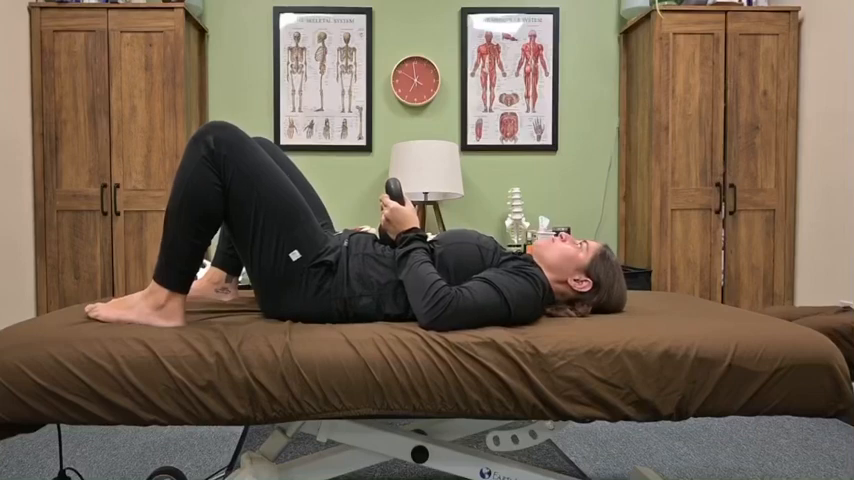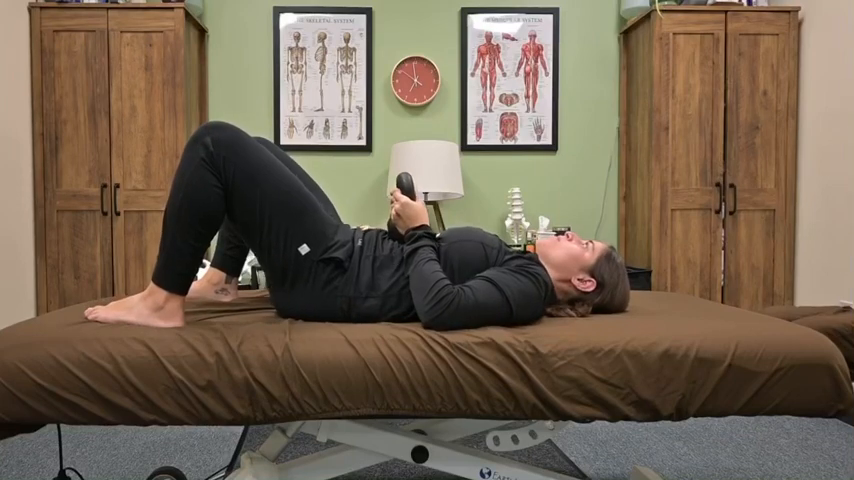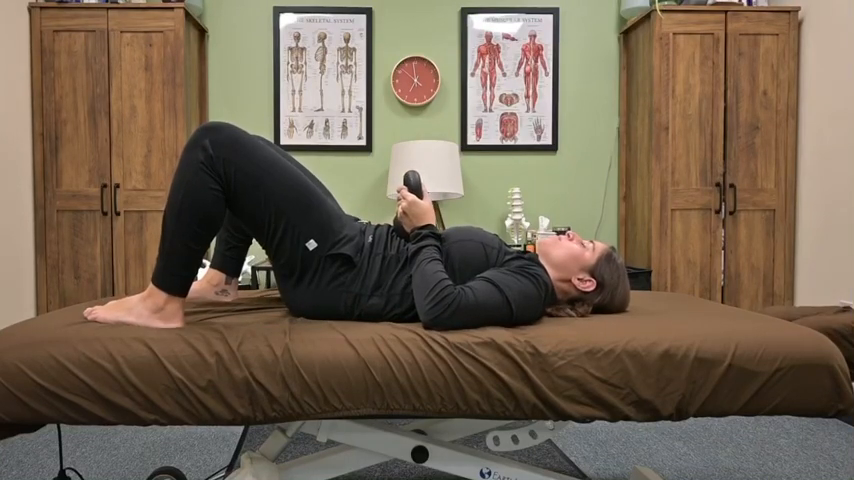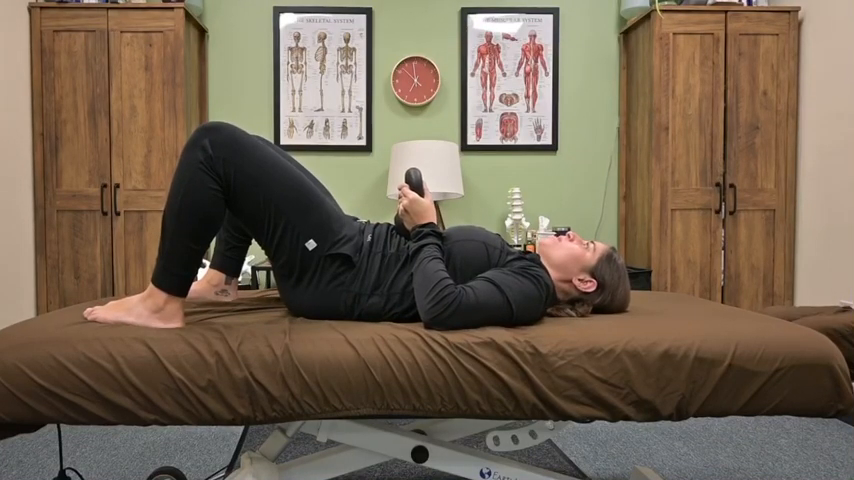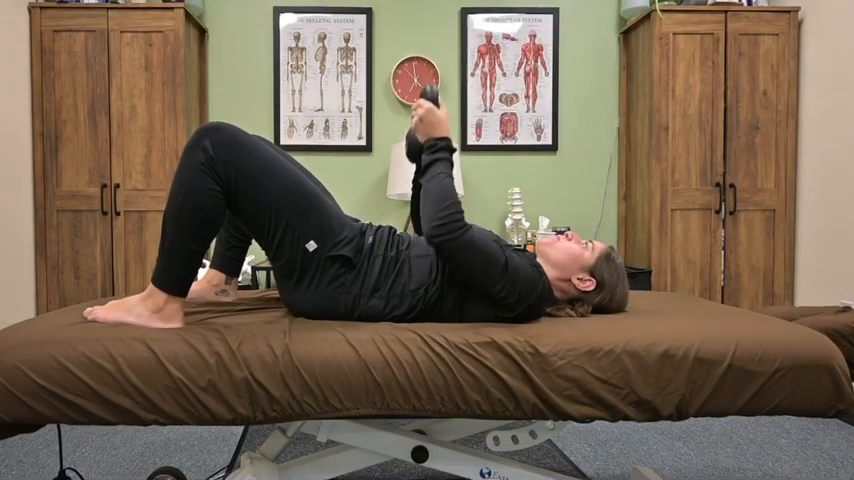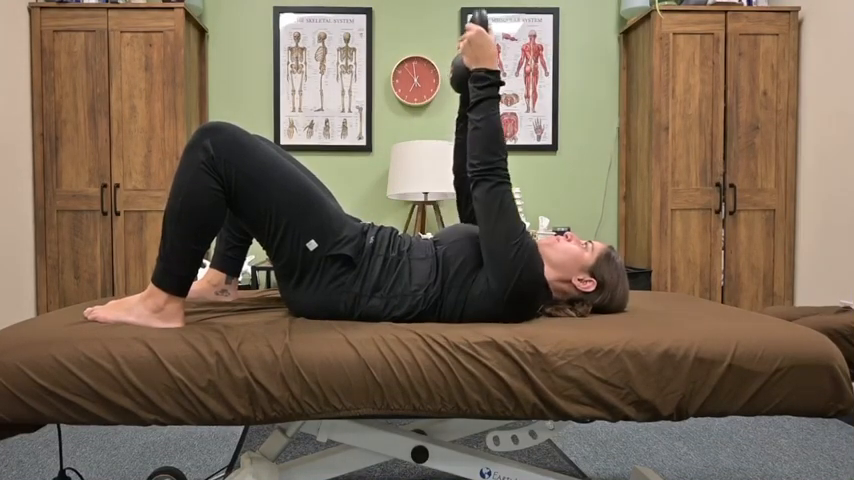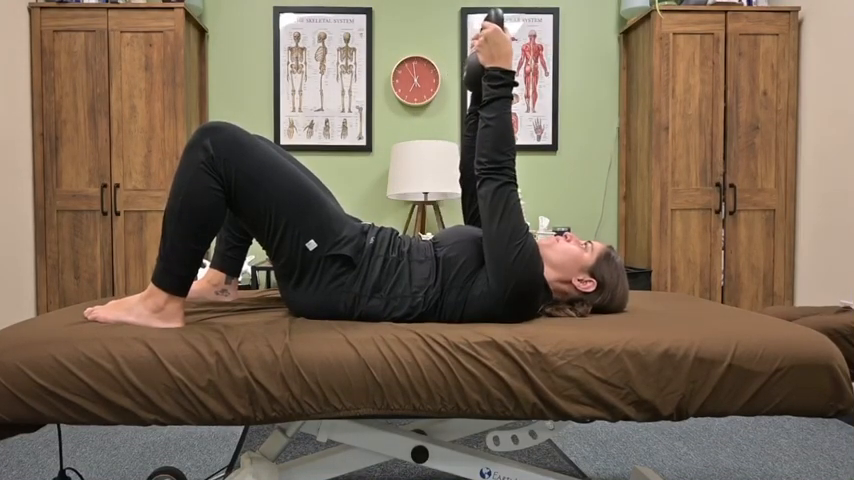
dt=0.7s
person 1, frame 1
left shoulder: (523, 291)
right shoulder: (517, 268)
left elbow: (437, 308)
left wrist: (409, 236)
right wrist: (407, 236)
left hip: (314, 278)
right hip: (338, 253)
left knee: (218, 142)
right knee: (256, 149)
left ankle: (164, 300)
right ankle: (220, 278)
person 1, frame 2
left shoulder: (527, 289)
right shoulder: (519, 266)
left elbow: (439, 307)
left wrist: (417, 232)
right wrist: (413, 230)
left hip: (326, 275)
right hip: (346, 251)
left knee: (215, 143)
right knee: (250, 151)
left ankle: (162, 301)
right ankle: (220, 279)
person 1, frame 3
left shoulder: (527, 291)
right shoulder: (521, 266)
left elbow: (440, 307)
left wrist: (423, 231)
right wrist: (421, 226)
left hip: (333, 270)
right hip: (354, 243)
left knee: (215, 144)
right knee: (242, 151)
left ankle: (162, 302)
right ankle: (220, 278)
person 1, frame 4
left shoulder: (529, 291)
right shoulder: (521, 266)
left elbow: (441, 308)
left wrist: (425, 229)
right wrist: (425, 222)
left hip: (334, 272)
right hip: (353, 245)
left knee: (214, 144)
right knee: (239, 152)
left ankle: (162, 302)
right ankle: (220, 279)
person 1, frame 5
left shoulder: (522, 287)
right shoulder: (517, 271)
left elbow: (442, 230)
right elbow: (434, 232)
left wrist: (438, 146)
right wrist: (424, 151)
left hip: (335, 271)
right hip: (353, 249)
left knee: (215, 144)
right knee: (245, 150)
left ankle: (161, 302)
right ankle: (218, 280)
person 1, frame 6
left shoulder: (521, 281)
right shoulder: (512, 267)
left elbow: (490, 178)
right elbow: (470, 184)
left wrist: (487, 76)
right wrist: (469, 90)
left hip: (336, 271)
right hip: (352, 251)
left knee: (216, 143)
right knee: (243, 149)
left ankle: (161, 302)
right ankle: (219, 280)
person 1, frame 7
left shoulder: (520, 282)
right shoulder: (512, 268)
left elbow: (496, 177)
right elbow: (476, 182)
left wrist: (500, 75)
right wrist: (481, 89)
left hip: (335, 270)
right hip: (352, 251)
left knee: (216, 143)
right knee: (243, 151)
left ankle: (162, 302)
right ankle: (219, 279)
